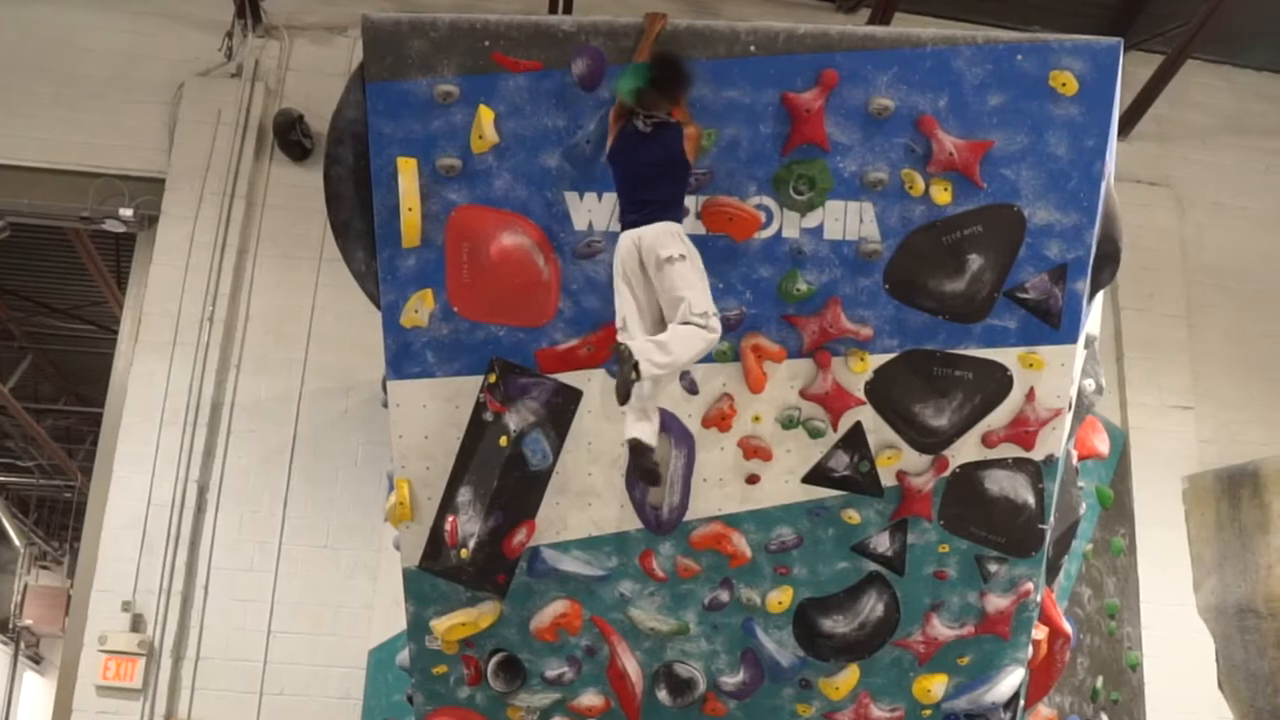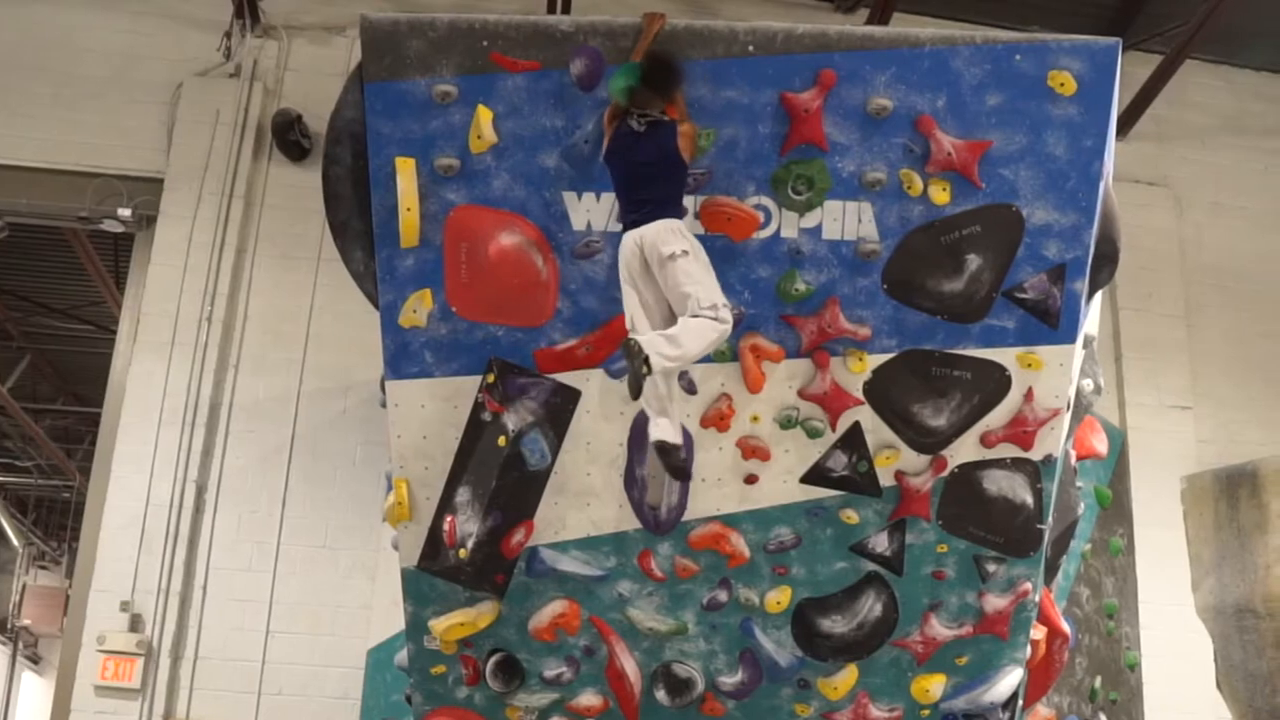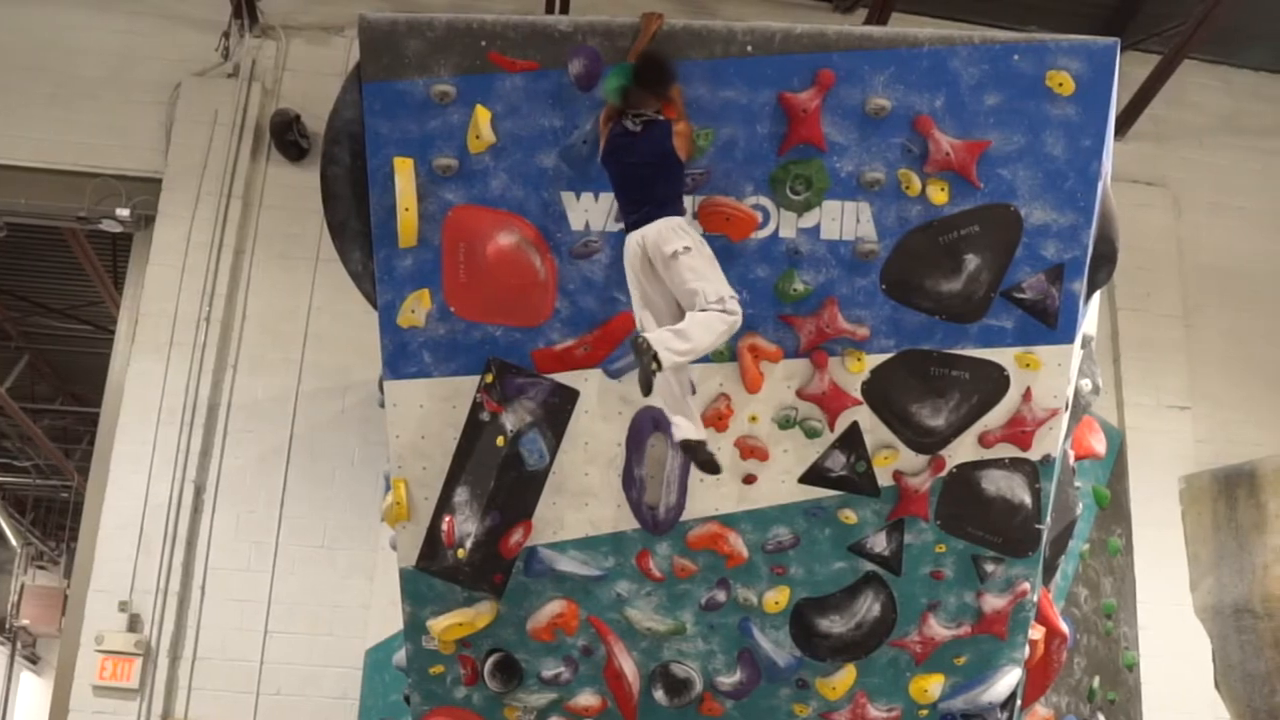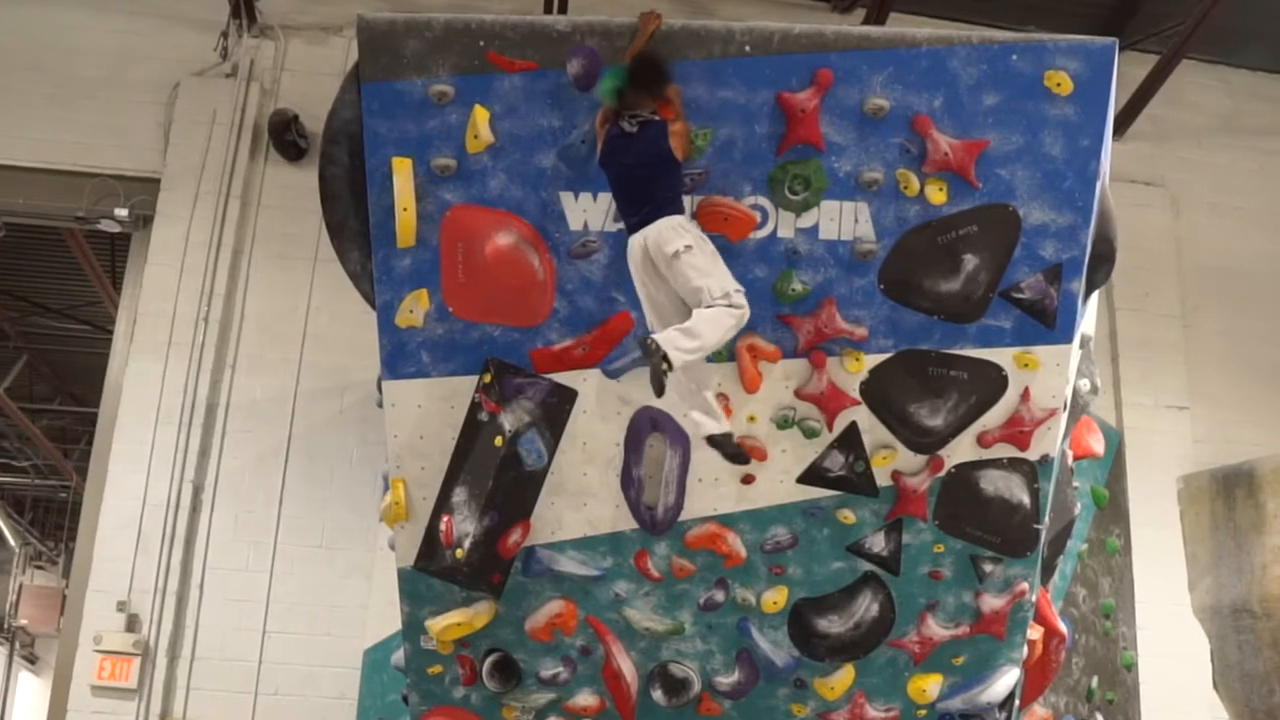
dt=0.1s
person 1, frame 1
left shoulder: (618, 127)
right shoulder: (685, 134)
left elbow: (632, 81)
left wrist: (649, 35)
right wrist: (679, 110)
left hip: (627, 242)
right hip: (665, 235)
left knee: (639, 342)
right knee: (701, 327)
left ankle: (639, 436)
right ankle: (637, 357)
person 1, frame 2
left shoulder: (614, 128)
right shoulder: (680, 132)
left elbow: (624, 88)
right wrist: (679, 113)
left hip: (630, 243)
right hip: (668, 234)
left knee: (656, 349)
right knee: (713, 321)
left ankle: (666, 438)
right ankle: (646, 351)
person 1, frame 3
left shoulder: (608, 127)
right shoulder: (677, 131)
left elbow: (624, 79)
left wrist: (643, 36)
right wrist: (675, 105)
left hip: (635, 241)
right hip: (670, 230)
left knee: (666, 345)
right knee: (723, 310)
left ankle: (689, 433)
right ankle: (656, 348)
person 1, frame 4
left shoulder: (605, 131)
right shoulder: (673, 131)
left elbow: (615, 83)
left wrist: (641, 37)
right wrist: (676, 107)
left hip: (636, 243)
right hip: (671, 231)
left knee: (680, 337)
right knee: (730, 307)
left ankle: (714, 427)
right ankle: (664, 350)
